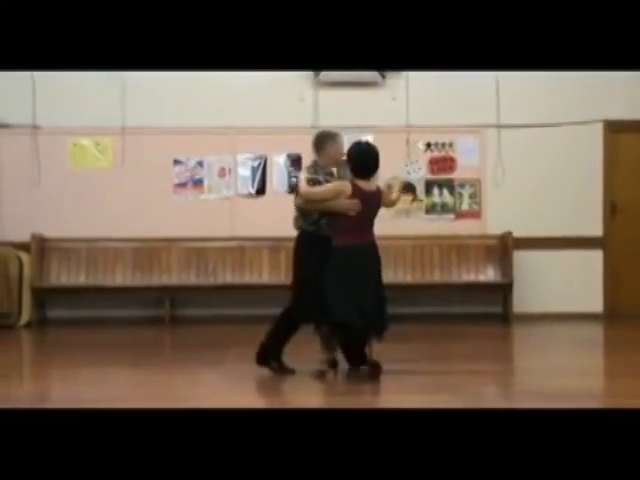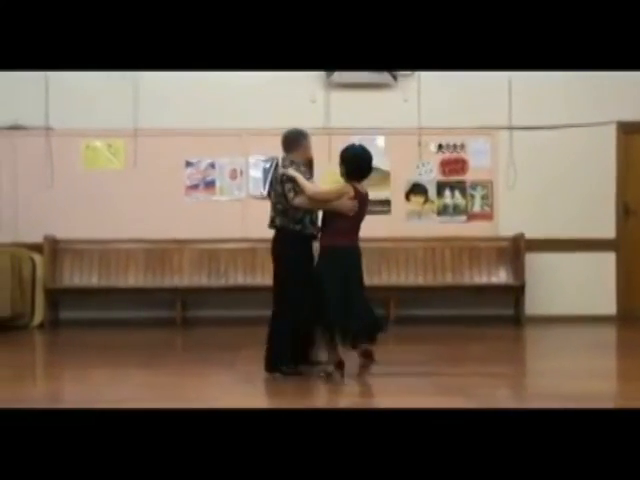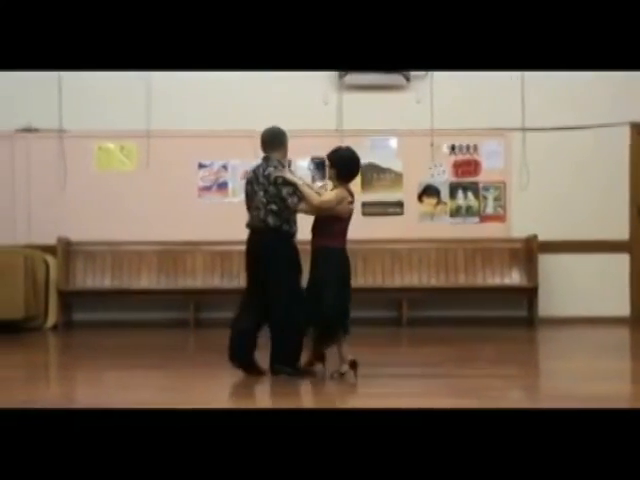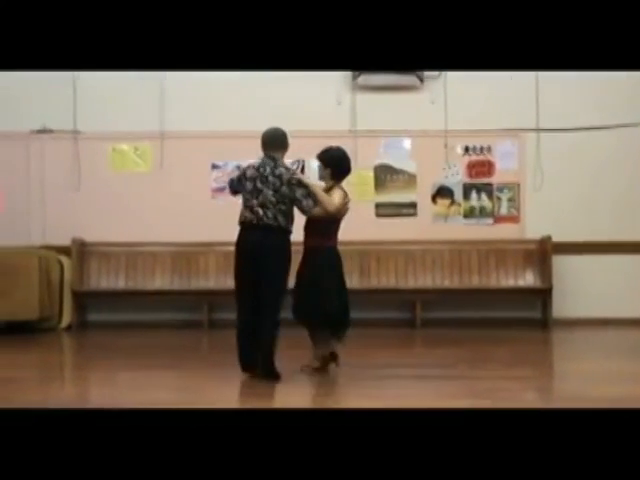
dt=0.3s
person 1, frame 1
left shoulder: (329, 175)
right shoulder: (314, 174)
right elbow: (302, 202)
right wrist: (336, 205)
left hip: (327, 245)
right hip: (313, 245)
right knee: (304, 303)
right ankle: (269, 353)
person 1, frame 2
left shoulder: (283, 171)
right shoulder: (289, 172)
right elbow: (299, 201)
right wrist: (337, 204)
left hip: (290, 241)
right hip: (293, 243)
left knee: (292, 299)
right knee: (294, 301)
left ankle: (296, 354)
right ankle: (280, 359)
person 1, frame 3
left shoulder: (255, 173)
right shoulder: (281, 174)
right elbow: (297, 204)
left hip: (257, 239)
right hip: (277, 242)
left knee: (256, 301)
right knee: (288, 302)
left ankle: (242, 354)
right ankle: (284, 361)
person 1, frame 4
left shoulder: (248, 171)
right shoulder: (290, 176)
left elbow: (233, 186)
right elbow: (309, 208)
left hip: (248, 238)
right hip: (276, 241)
left knee: (247, 301)
right knee: (270, 304)
left ankle: (249, 361)
right ankle: (266, 365)
person 2, frame 1
left shoulder: (344, 188)
right shoulder: (378, 192)
left elbow: (305, 193)
right elbow: (392, 200)
left wrist: (303, 177)
right wrist: (396, 187)
left hip: (344, 255)
right hip: (368, 254)
left knee: (342, 308)
right knee: (368, 307)
left ankle: (358, 361)
right ankle: (369, 360)
person 2, frame 2
left shoulder: (345, 190)
right shoulder: (360, 192)
left elbow: (313, 194)
left wrist: (296, 175)
left hip: (336, 255)
right hip: (349, 254)
left knee: (332, 308)
right knee: (349, 306)
left ankle: (336, 361)
right ankle: (364, 348)
person 2, frame 3
left shoulder: (341, 195)
right shoulder: (339, 193)
left elbow: (316, 203)
right elbow: (320, 204)
left wrist: (296, 181)
right wrist: (304, 185)
left hip: (330, 257)
right hip: (329, 256)
left knee: (328, 309)
right knee: (321, 307)
left ankle: (346, 360)
right ankle: (317, 353)
person 2, frame 4
left shoulder: (338, 193)
right shoulder: (326, 191)
left elbow: (330, 208)
left wrist: (313, 185)
left hip: (323, 256)
right hip: (314, 254)
left knee: (317, 307)
right knee: (311, 306)
left ankle: (323, 355)
right ankle: (325, 351)
